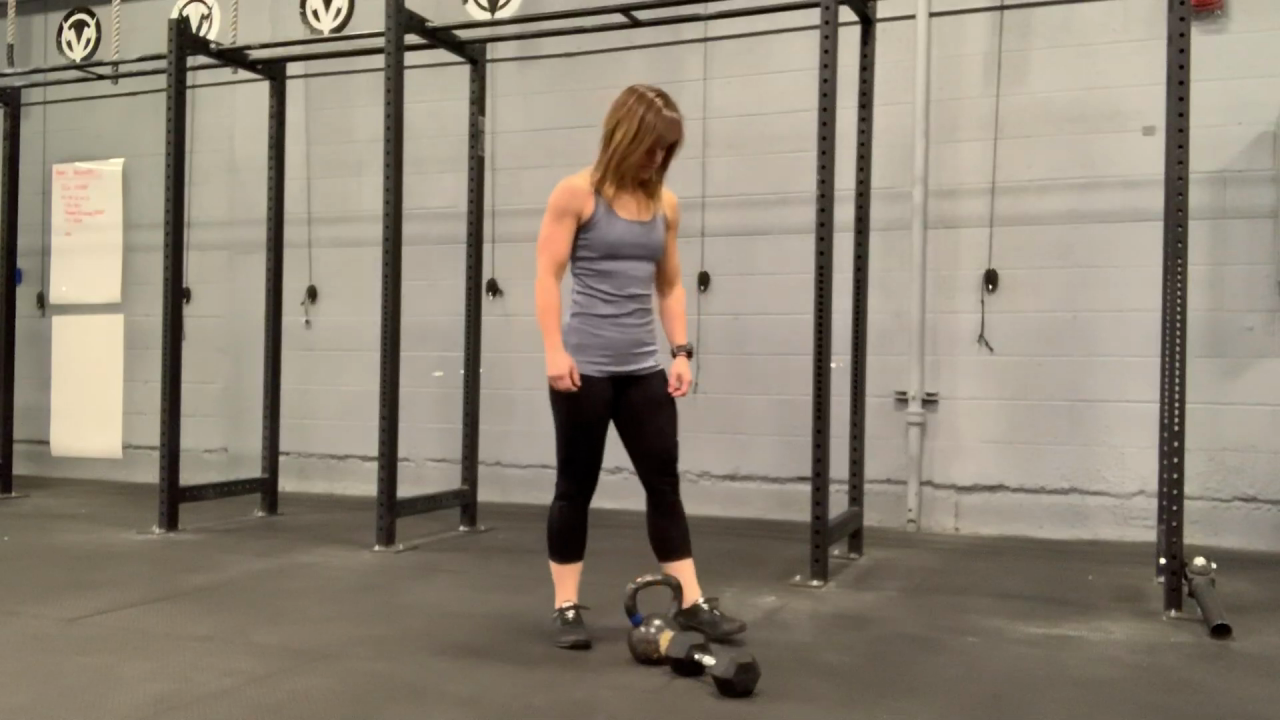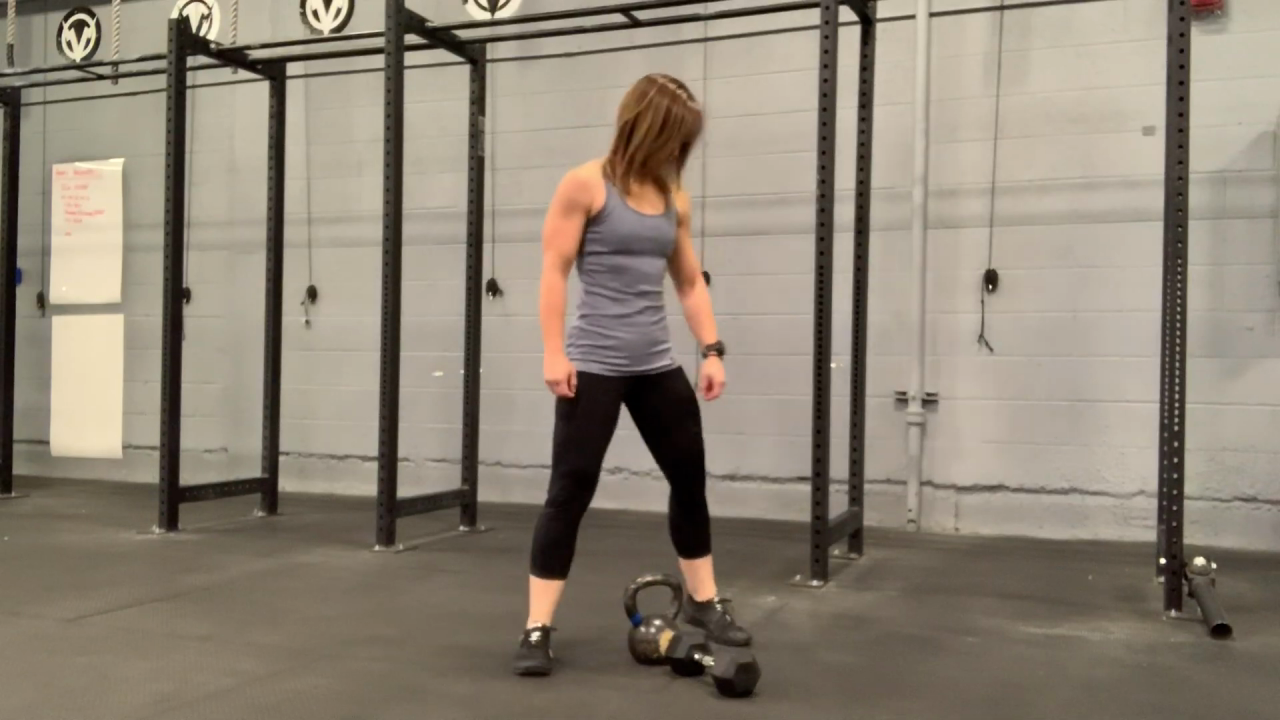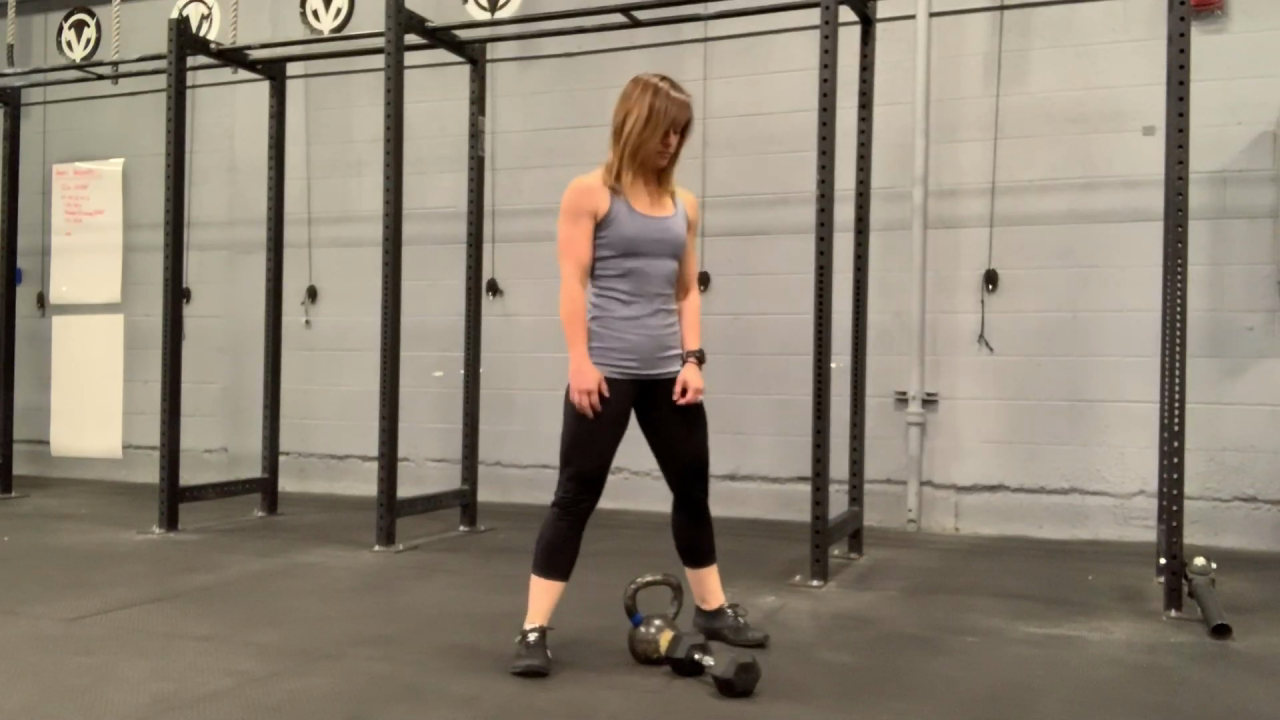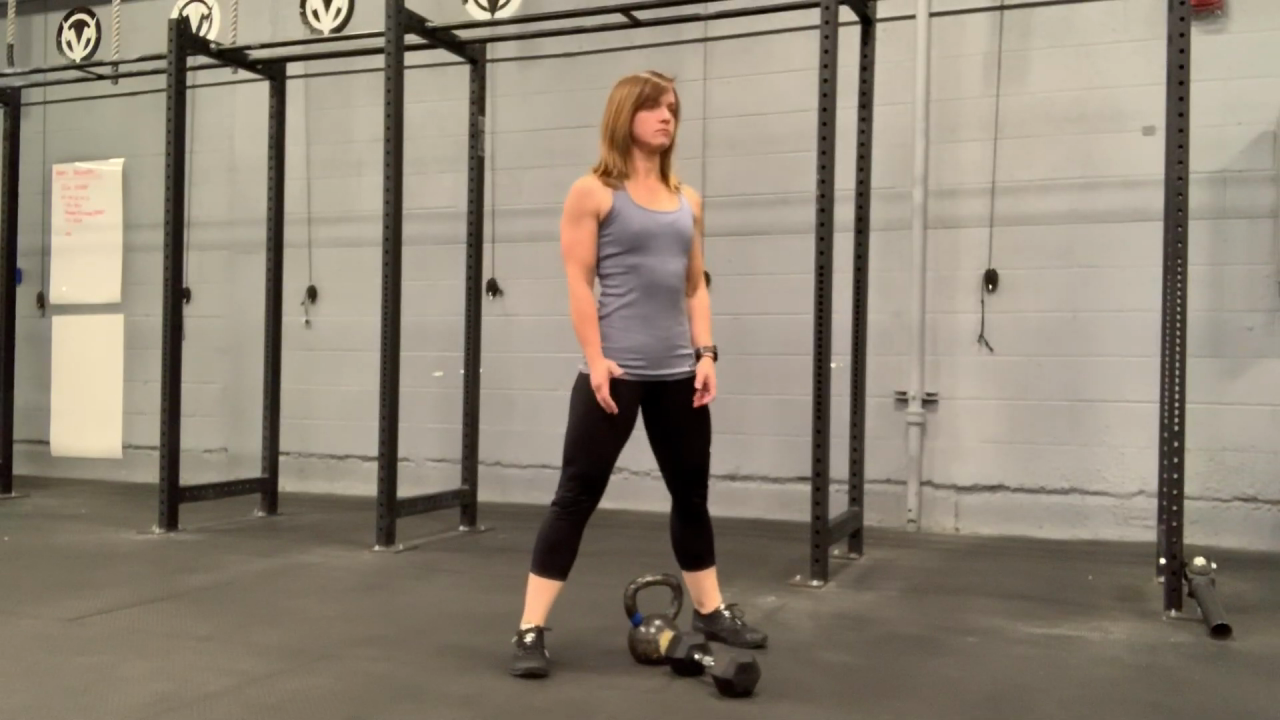
dt=1s
person 1, frame 1
left shoulder: (664, 204)
right shoulder: (576, 194)
right elbow: (547, 275)
left wrist: (681, 352)
right wrist: (554, 350)
left hip: (643, 367)
right hip: (586, 365)
left knee: (664, 482)
right knee: (576, 486)
left ankle: (692, 603)
right ankle: (566, 606)
person 1, frame 2
left shoulder: (674, 199)
right shoulder: (585, 185)
left elbow: (689, 282)
right elbow: (554, 271)
left wrist: (713, 350)
right wrist: (553, 351)
left hip: (657, 364)
right hip: (594, 363)
left knee: (689, 477)
right knee: (570, 489)
left ankle: (703, 600)
right ankle: (536, 628)
person 1, frame 3
left shoulder: (683, 203)
right shoulder: (590, 191)
left elbow: (687, 290)
right elbow: (572, 281)
left wrist: (692, 360)
right wrist: (579, 362)
left hip: (665, 372)
right hip: (607, 369)
left knee: (693, 488)
right knee: (576, 495)
left ankle: (713, 609)
right ankle: (534, 630)
person 1, frame 4
left shoulder: (687, 199)
right shoulder: (593, 192)
left elbow: (695, 286)
right elbow: (579, 282)
left wrist: (705, 354)
right wrist: (594, 360)
left hip: (678, 373)
right hip: (616, 370)
left knee: (692, 494)
right knee: (577, 496)
left ankle: (711, 610)
right ankle: (530, 631)
